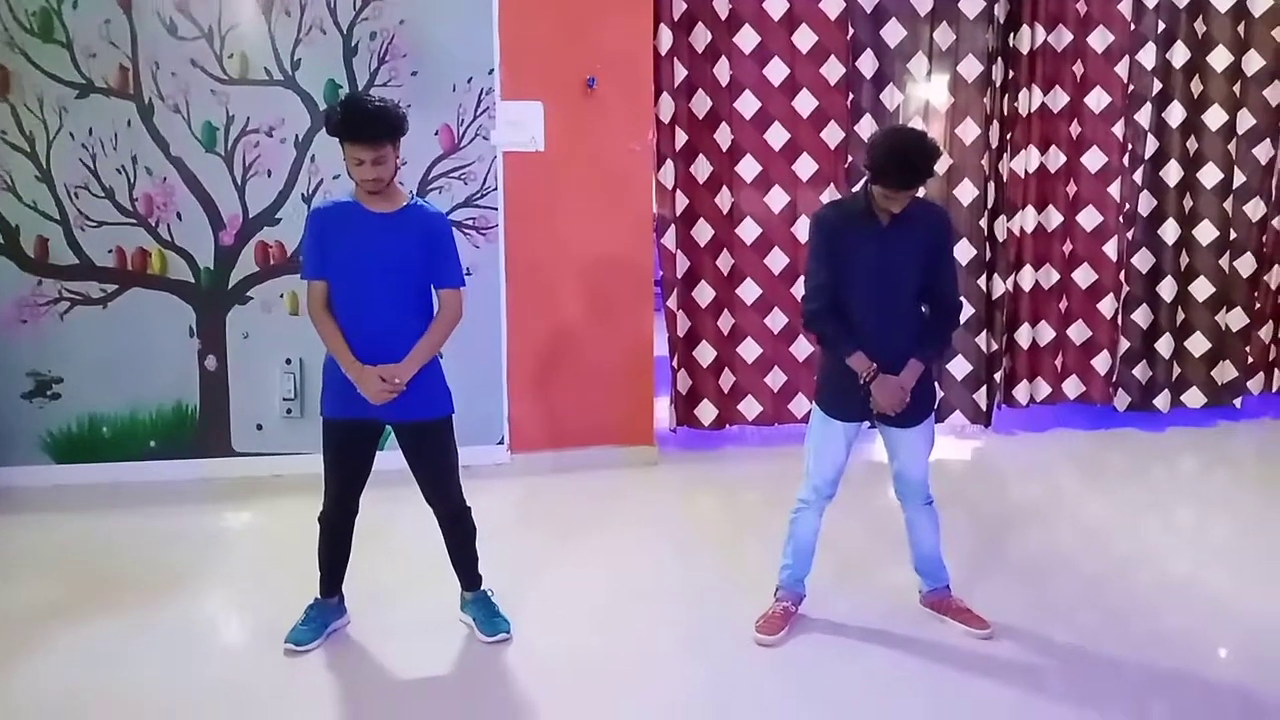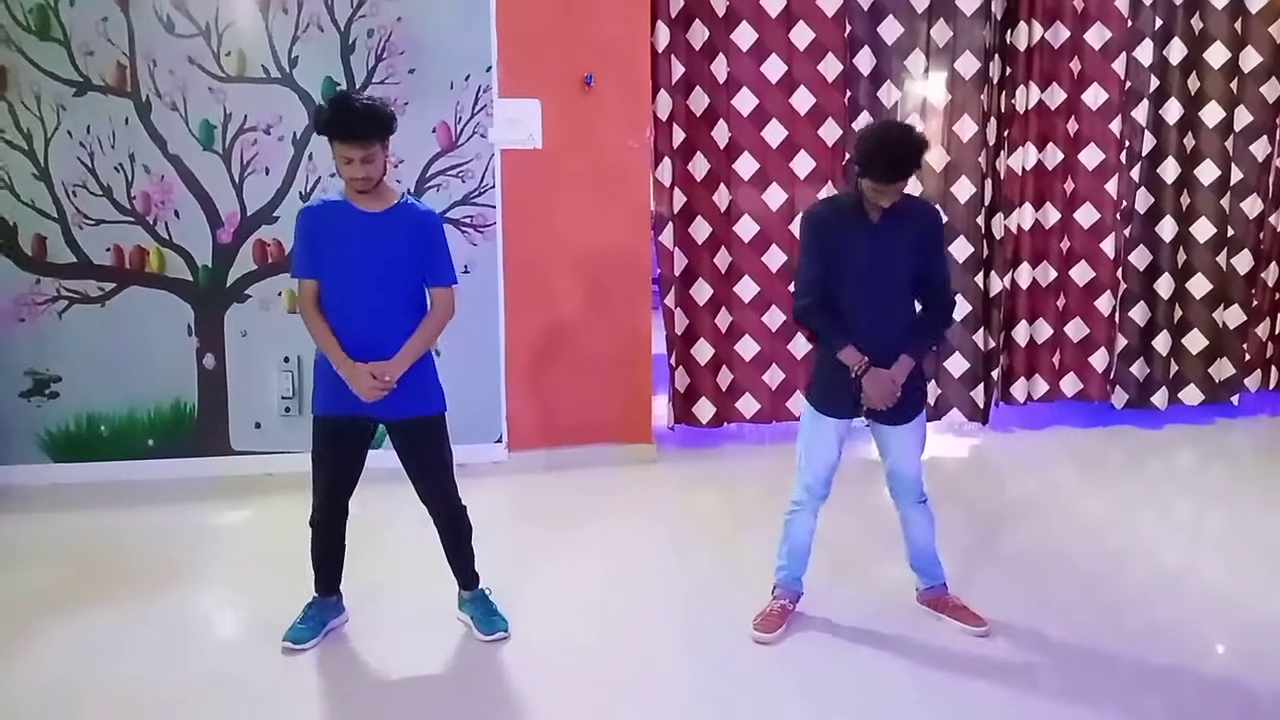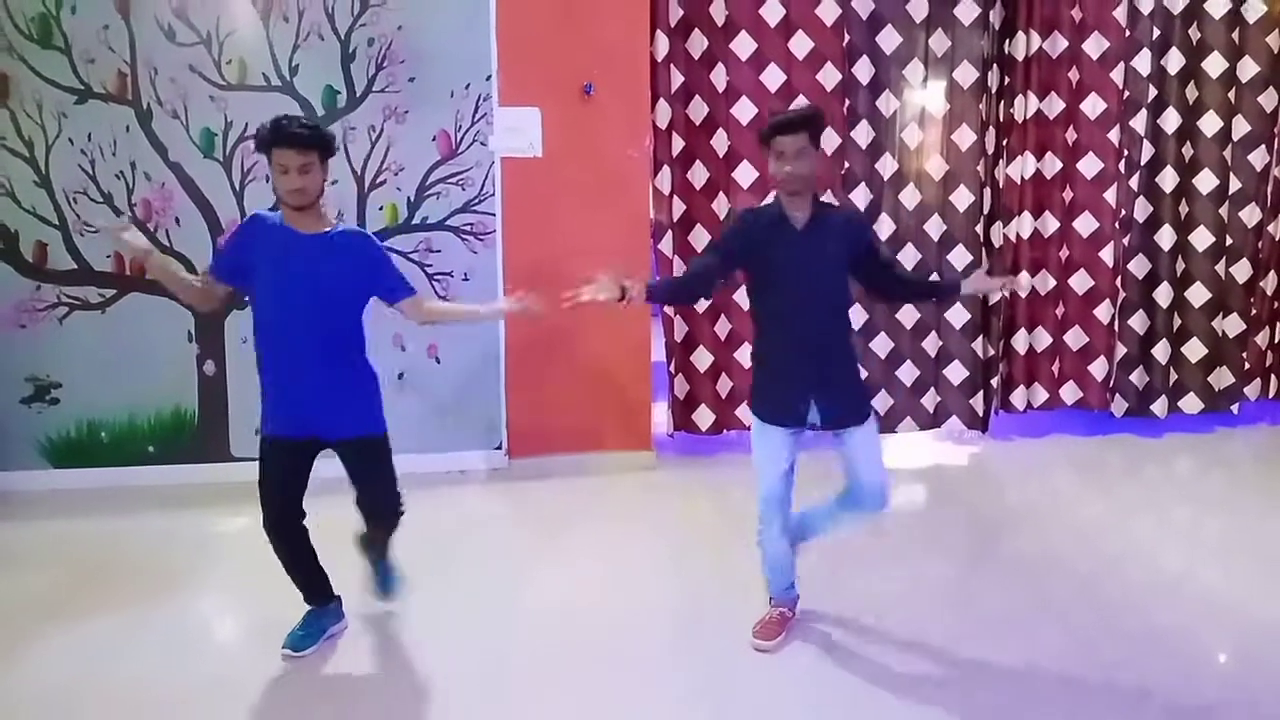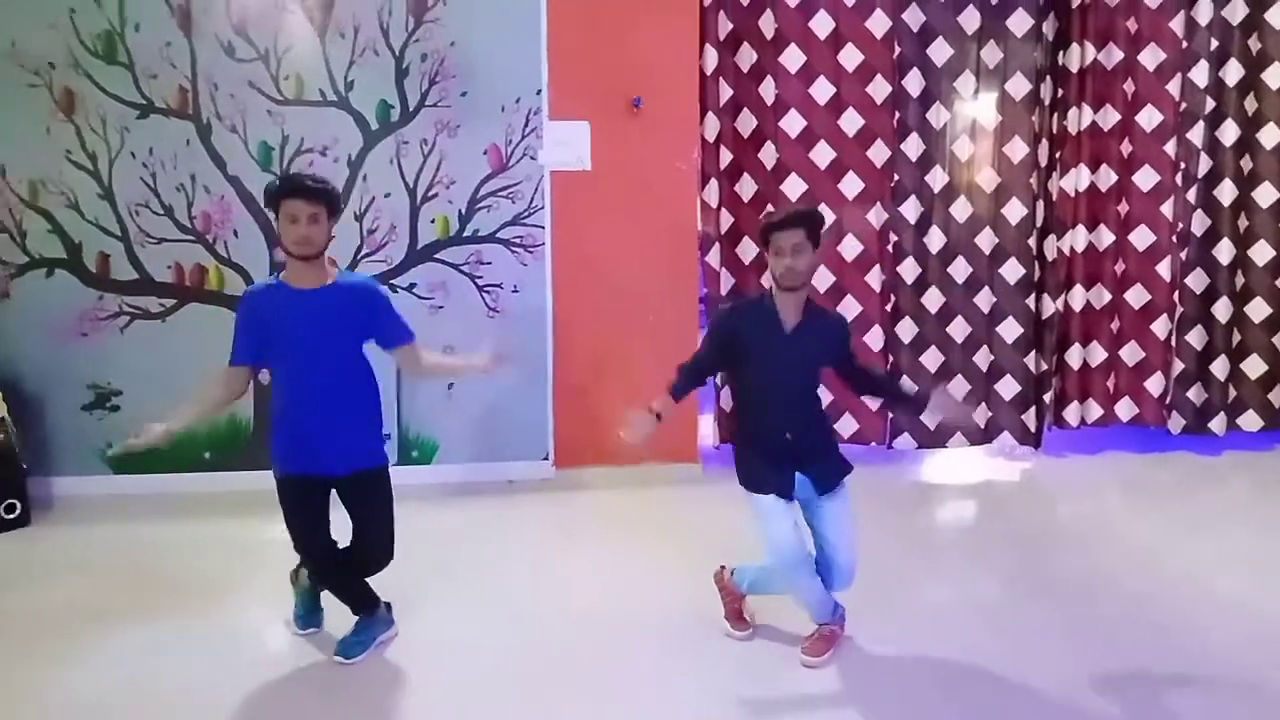
dt=0.4s
person 1, frame 1
left shoulder: (431, 224)
right shoulder: (325, 222)
left elbow: (451, 308)
right elbow: (318, 306)
left wrist: (402, 371)
right wrist: (358, 373)
left hip: (421, 391)
right hip: (347, 392)
left knee: (448, 501)
right knee: (338, 504)
left ankle: (474, 596)
right ankle: (329, 602)
person 1, frame 2
left shoulder: (422, 222)
right shoulder: (315, 220)
left elbow: (443, 306)
right elbow: (307, 304)
left wrist: (391, 369)
right wrist: (349, 368)
left hip: (412, 391)
right hip: (340, 393)
left knee: (443, 498)
right knee: (328, 503)
left ankle: (472, 593)
right ankle: (326, 600)
person 1, frame 3
left shoulder: (359, 247)
right shoulder: (253, 234)
left elbow: (418, 308)
right elbow: (206, 298)
left wrist: (494, 311)
right wrist: (152, 262)
left hip: (354, 411)
right hip: (285, 415)
left knee: (384, 510)
right knee: (280, 520)
left ankle: (376, 549)
right ankle: (323, 605)
person 1, frame 4
left shoulder: (363, 294)
right shoulder: (258, 304)
left elbow: (413, 358)
right elbow: (234, 384)
left wrist: (473, 364)
right wrist: (173, 426)
left hip: (362, 452)
right hip: (296, 457)
left knee: (376, 551)
right knee: (315, 550)
left ankle: (312, 577)
right ankle: (375, 614)
person 2, frame 1
left shoulder: (934, 224)
right shoulder: (831, 222)
left elbow: (946, 312)
right elbow: (818, 313)
left wrist: (907, 377)
right wrist: (871, 376)
left hip: (909, 383)
right hip: (844, 383)
left knee: (916, 493)
right knee: (815, 494)
left ankle: (937, 591)
right ankle: (788, 595)
person 2, frame 2
left shoulder: (925, 222)
right shoulder: (823, 220)
left elbow: (939, 309)
right elbow: (806, 310)
left wrist: (898, 371)
right wrist: (861, 369)
left hip: (899, 381)
right hip: (834, 381)
left knee: (911, 492)
right knee: (809, 493)
left ankle: (933, 588)
right ankle: (785, 594)
person 2, frame 3
left shoulder: (848, 226)
right shoulder: (749, 229)
left elbow: (889, 285)
right elbow: (692, 287)
left wrist: (962, 288)
right wrist: (624, 291)
left hip: (841, 384)
right hip: (777, 389)
left knee: (871, 493)
right knee: (772, 504)
left ankle: (792, 534)
right ankle: (782, 601)
person 2, frame 4
left shoulder: (831, 326)
right shoulder: (738, 319)
left elbow: (863, 380)
right elbow: (697, 370)
left wrist: (926, 402)
right wrist: (657, 410)
left hip: (821, 461)
right hip: (764, 465)
left knee: (840, 569)
right knee: (795, 559)
left ankle: (736, 580)
right ankle: (829, 619)
